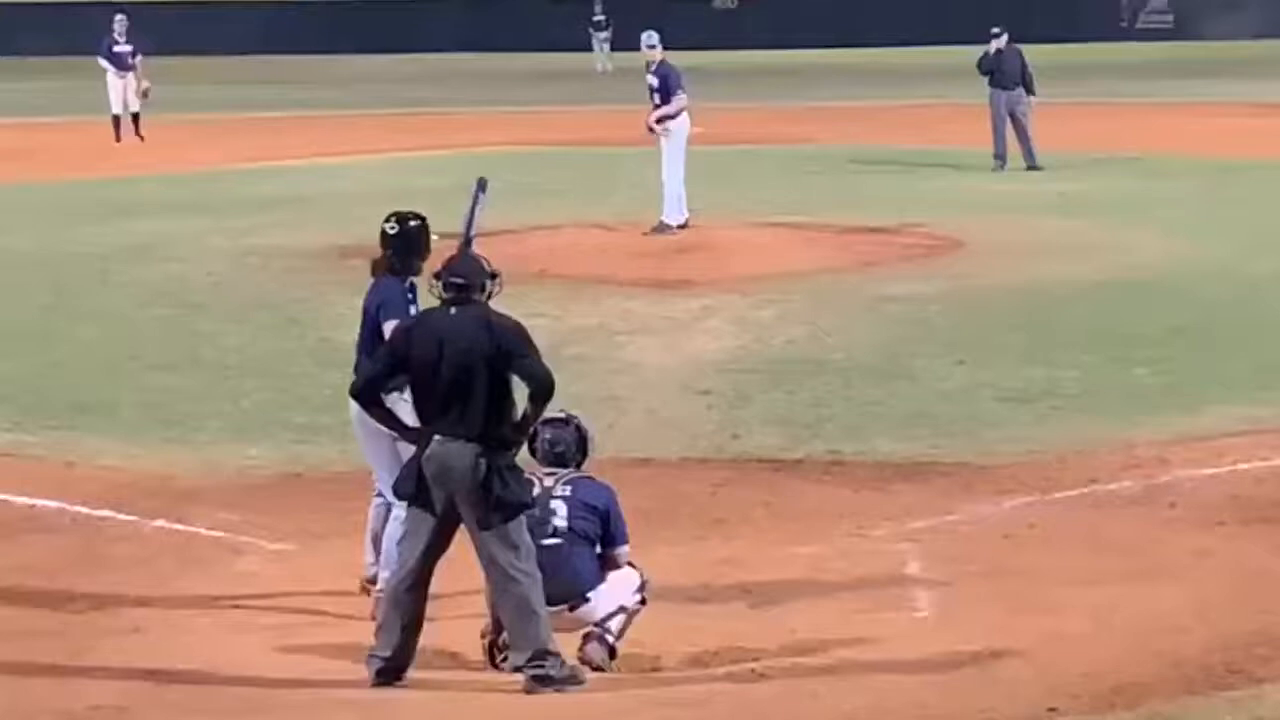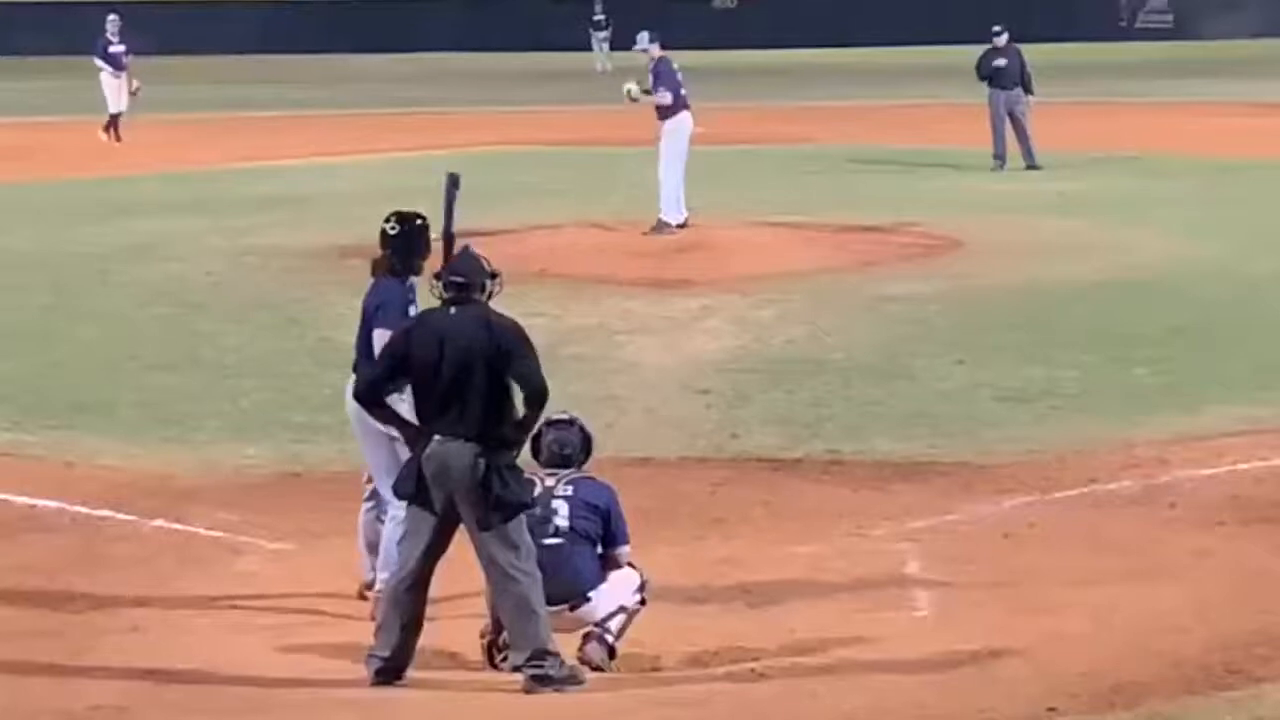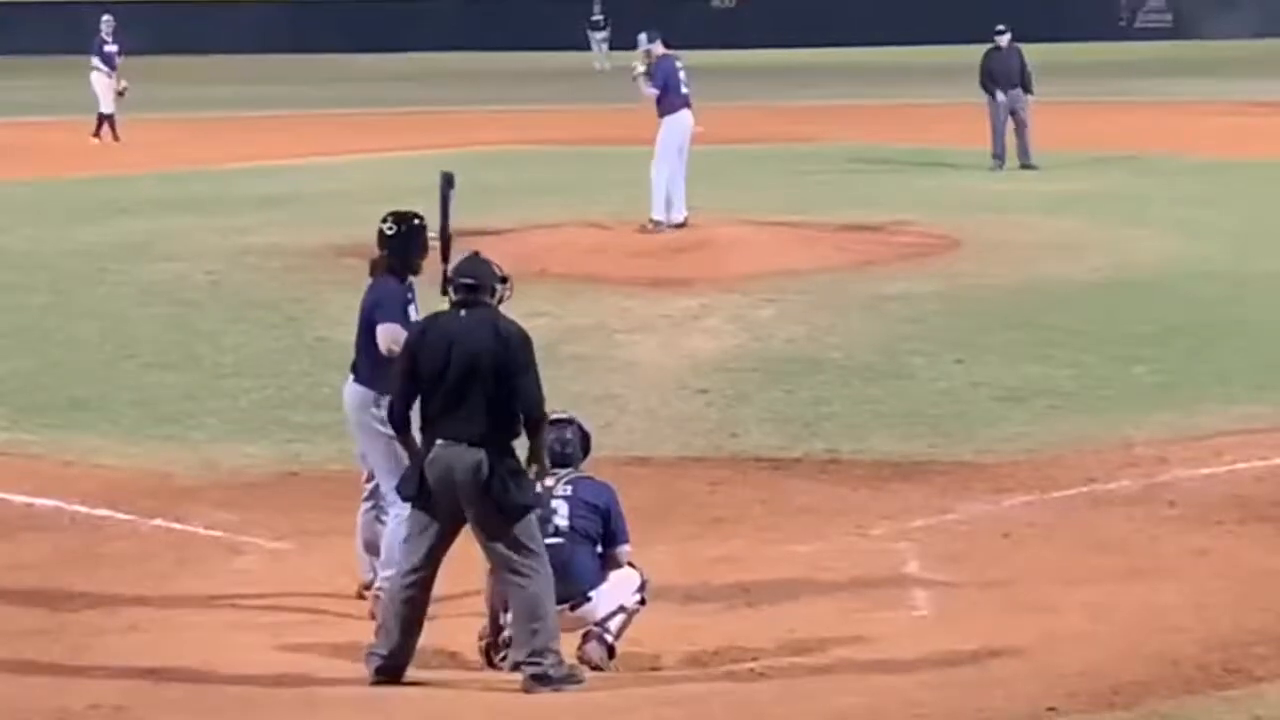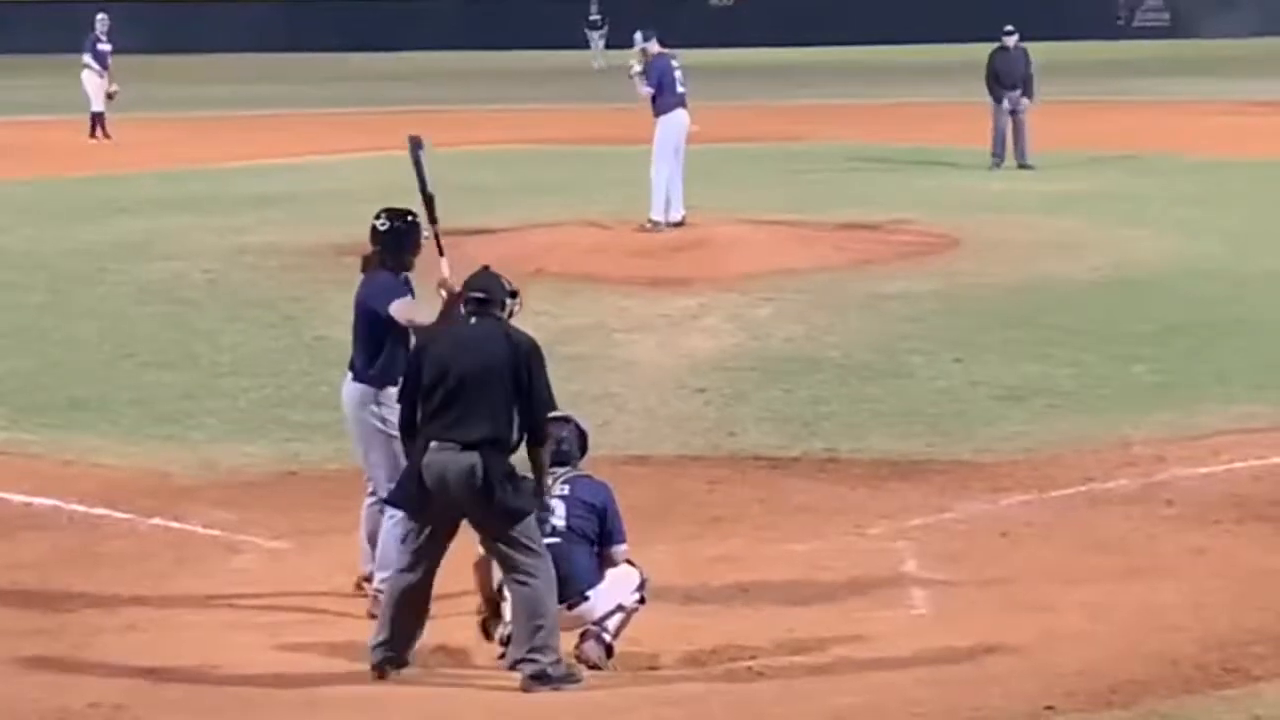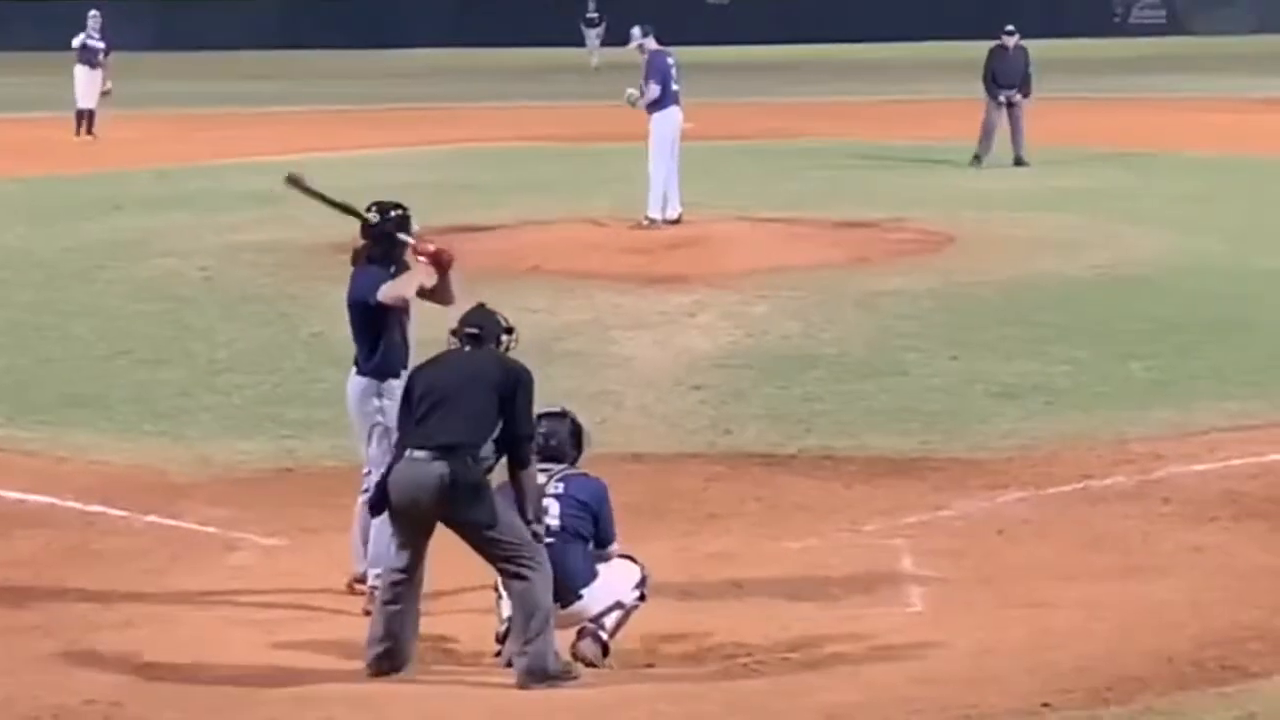
dt=0.3s
person 1, frame 1
left shoulder: (413, 330)
right shoulder: (499, 328)
left elbow: (363, 388)
right elbow: (542, 383)
left wrist: (409, 431)
right wrist: (521, 429)
left hip: (432, 458)
right hip: (482, 460)
left knee: (411, 563)
right knee: (512, 565)
left ankle: (386, 662)
right ankle: (540, 666)
person 1, frame 2
left shoulder: (415, 330)
right shoulder: (499, 329)
left elbow: (367, 391)
right elbow: (535, 390)
left wrist: (411, 430)
right wrist: (522, 431)
left hip: (431, 458)
right hip: (481, 461)
left knee: (411, 563)
right knee: (513, 566)
left ankle: (385, 662)
right ankle: (541, 667)
person 1, frame 3
left shoulder: (424, 333)
right shoulder: (507, 334)
left elbow: (398, 410)
right elbow: (532, 410)
left wrist: (419, 455)
right wrist: (538, 455)
left hip: (436, 461)
right hip: (487, 464)
left knee: (414, 565)
right knee: (526, 565)
left ankle: (386, 661)
right ankle: (541, 666)
person 1, frame 4
left shoulder: (430, 341)
right shoulder: (520, 346)
left elbow: (408, 417)
right elbow: (537, 426)
right wrist: (540, 484)
left hip: (431, 463)
right hip: (483, 466)
left knee: (414, 563)
right knee: (530, 567)
left ankle: (387, 656)
right ankle: (541, 666)
person 1, frame 5
left shoulder: (426, 369)
right shoulder: (512, 372)
right elbow: (519, 453)
right wrist: (530, 516)
left hip: (404, 474)
right hip: (455, 475)
left knee: (404, 561)
right knee: (527, 561)
left ankle: (384, 655)
right ankle: (537, 664)
person 2, frame 1
left shoulder: (401, 285)
right shoulder: (390, 291)
left hip: (382, 395)
right hip: (382, 399)
left knee: (389, 488)
left ankle: (375, 572)
right ankle: (388, 593)
person 2, frame 2
left shoulder: (399, 286)
right shoulder: (392, 292)
right elbow: (386, 349)
left knee: (380, 490)
right knee: (405, 496)
left ankle: (373, 578)
right ankle: (386, 592)
person 2, frame 3
left shoulder: (400, 286)
right shoulder: (390, 291)
right elbow: (390, 344)
left hip: (372, 394)
right hip: (376, 398)
left knee: (379, 490)
right knee: (407, 496)
left ankle: (372, 578)
right ankle: (387, 591)
person 2, frame 4
left shoulder: (396, 282)
right shoulder: (380, 284)
right elbow: (413, 317)
right wrist: (439, 314)
left hip: (378, 392)
right hip: (375, 396)
left knee: (383, 486)
left ankle: (372, 571)
right ankle: (384, 591)
person 2, frame 5
left shoulder: (393, 270)
right shoulder: (368, 277)
left elbow: (443, 298)
right elbow: (401, 295)
left wrist: (440, 269)
right wrist: (422, 266)
left hip: (383, 384)
right hip: (378, 389)
left knee: (378, 480)
left ankle: (364, 570)
right ankle: (380, 587)
person 3, frame 1
right shoulder: (598, 491)
right elbow: (619, 558)
left wrist: (495, 625)
right hip: (581, 605)
right knee: (632, 578)
right ankle: (600, 640)
person 3, frame 2
right shoulder: (600, 490)
right elbow: (620, 558)
left wrist: (496, 625)
right hip: (582, 605)
right knee: (632, 579)
right ankle: (600, 640)
person 3, frame 3
right shoulder: (600, 490)
right elbow: (620, 557)
left wrist: (493, 626)
right hip: (582, 605)
right knee: (632, 579)
right ankle: (599, 640)
person 3, frame 4
right shoulder: (596, 489)
left elbow: (484, 560)
right elbow: (616, 556)
left wrist: (489, 608)
right hip: (580, 604)
left knee: (504, 576)
right knee: (631, 577)
right ankle: (597, 639)
person 3, frame 5
left shoulder: (507, 490)
right shoulder: (590, 486)
right elbow: (608, 553)
right hip: (577, 600)
right knee: (633, 573)
left ankle: (513, 633)
right ankle: (594, 637)
person 4, frame 1
left shoulder: (668, 71)
right shoulder: (650, 66)
left elbow: (682, 101)
left wrist: (657, 114)
right wrist: (652, 117)
left hip: (675, 124)
right hip: (665, 123)
left knee: (670, 174)
right knee: (674, 173)
left ankle: (669, 221)
right ankle: (680, 217)
person 4, frame 2
left shoulder: (661, 67)
right shoulder: (664, 63)
left elbow: (665, 99)
left wrist: (639, 96)
right wrist: (641, 91)
left hip: (675, 122)
right hip: (680, 119)
left knee: (667, 173)
right knee: (676, 172)
left ankle: (667, 220)
right ankle: (679, 216)
person 4, frame 3
left shoulder: (661, 64)
right shoulder: (675, 60)
left elbow: (651, 94)
left wrist: (639, 77)
right wrist: (646, 72)
left hip: (673, 119)
right hip: (685, 117)
left knee: (660, 170)
right knee: (677, 171)
left ankle: (658, 218)
right ankle: (678, 216)
person 4, frame 4
left shoulder: (655, 62)
right shoulder: (672, 58)
left elbow: (645, 92)
left wrist: (636, 74)
right wrist: (641, 72)
left hip: (668, 118)
right hip: (681, 115)
left knee: (660, 170)
right knee: (674, 169)
left ankle: (657, 219)
right ankle: (676, 215)
person 4, frame 5
left shoulder: (653, 59)
right shoulder: (668, 56)
left elbow: (654, 92)
left wrist: (639, 102)
right wrist: (640, 93)
left hip: (662, 115)
right hip: (674, 112)
left knee: (657, 167)
right knee: (670, 166)
left ankle: (654, 216)
right ankle: (673, 212)
